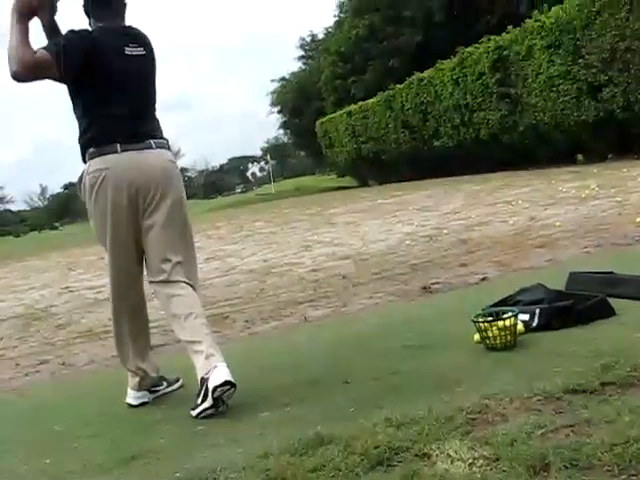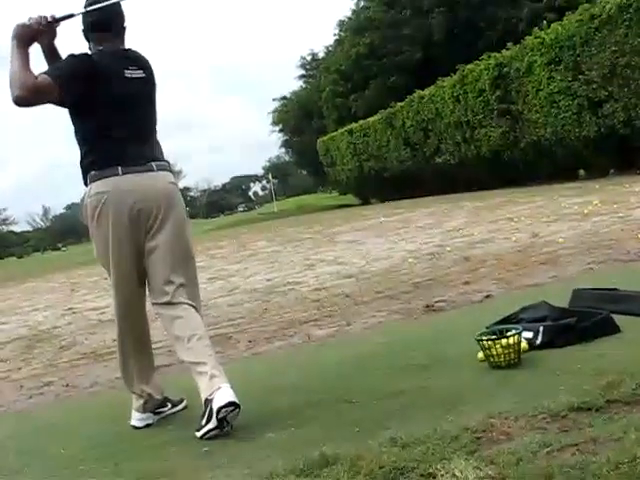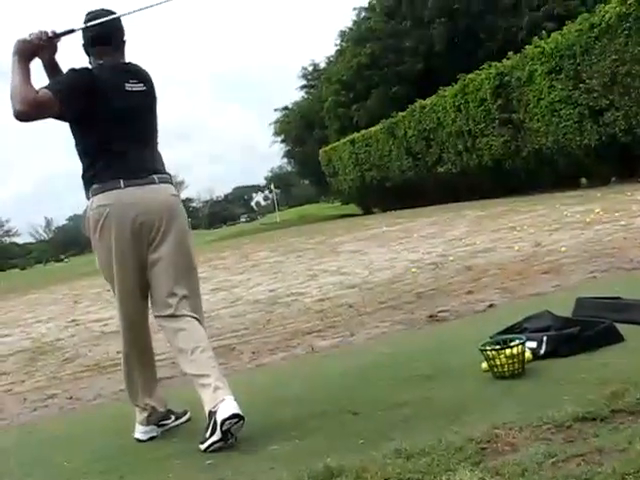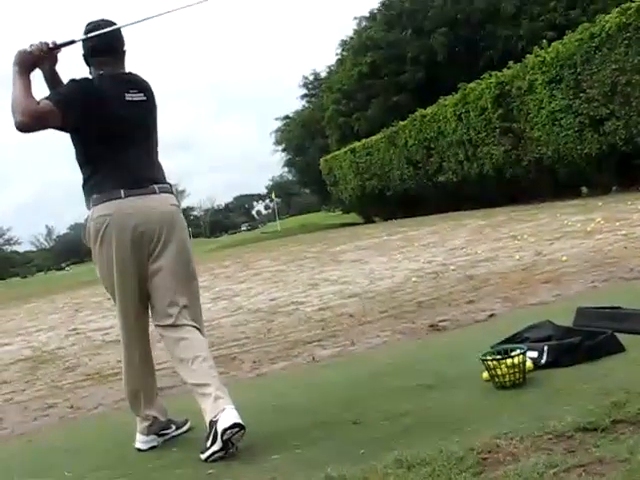
dt=0.3s
person 1, frame 1
left shoulder: (82, 42)
right shoulder: (140, 42)
left elbow: (23, 68)
left hip: (108, 169)
right hip: (156, 161)
left knee: (123, 283)
right knee: (173, 275)
left ankle: (142, 379)
right ankle: (212, 367)
person 1, frame 2
left shoulder: (83, 67)
right shoulder: (141, 66)
left elbow: (24, 93)
left wrist: (20, 45)
right wrist: (49, 48)
left hip: (111, 190)
right hip: (158, 182)
left knee: (127, 303)
right knee: (175, 295)
left ankle: (146, 400)
right ankle: (216, 388)
person 1, frame 3
left shoulder: (83, 80)
right shoulder: (141, 78)
left elbow: (26, 108)
left wrist: (21, 59)
right wrist: (50, 62)
left hip: (112, 203)
right hip: (160, 194)
left knee: (130, 315)
right knee: (178, 308)
left ankle: (149, 412)
right ankle: (219, 400)
person 1, frame 4
left shoulder: (84, 92)
right shoulder: (142, 88)
left elbow: (27, 118)
left wrist: (22, 70)
right wrist: (51, 73)
left hip: (113, 213)
right hip: (161, 204)
left knee: (131, 324)
right knee: (178, 318)
left ankle: (150, 421)
right ankle: (219, 410)
